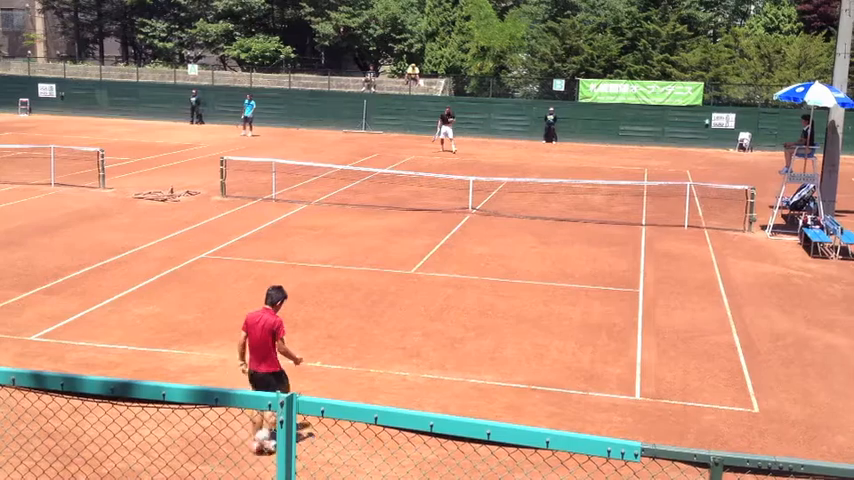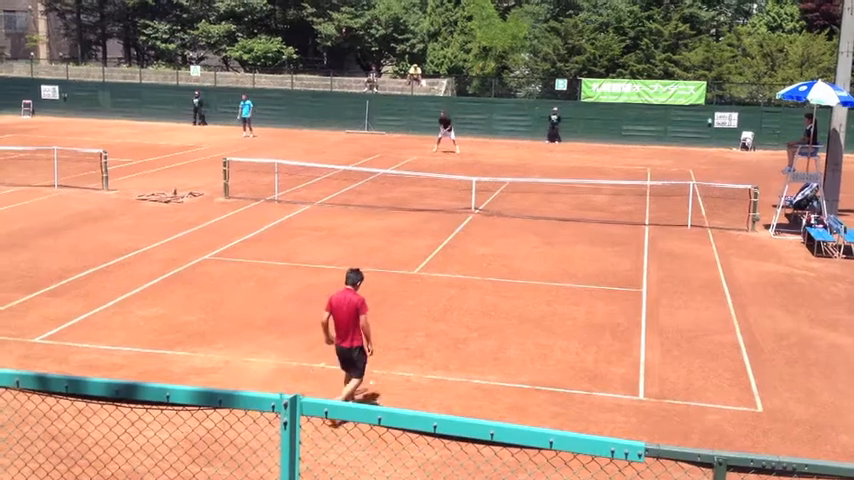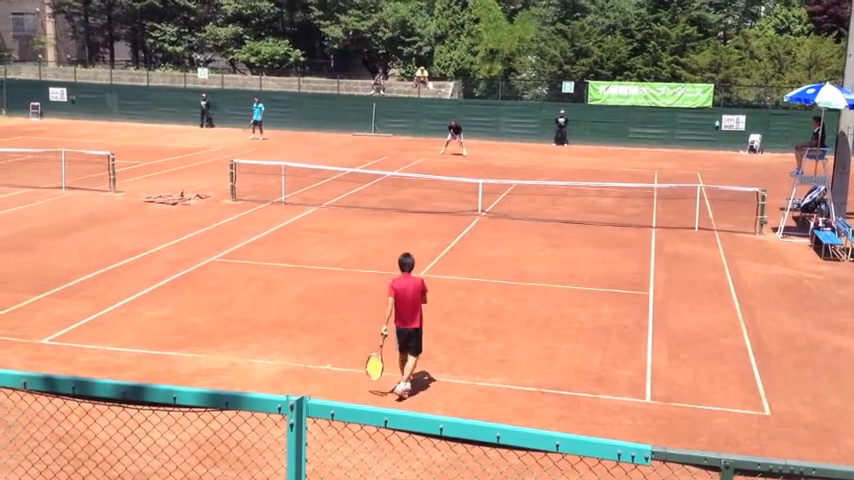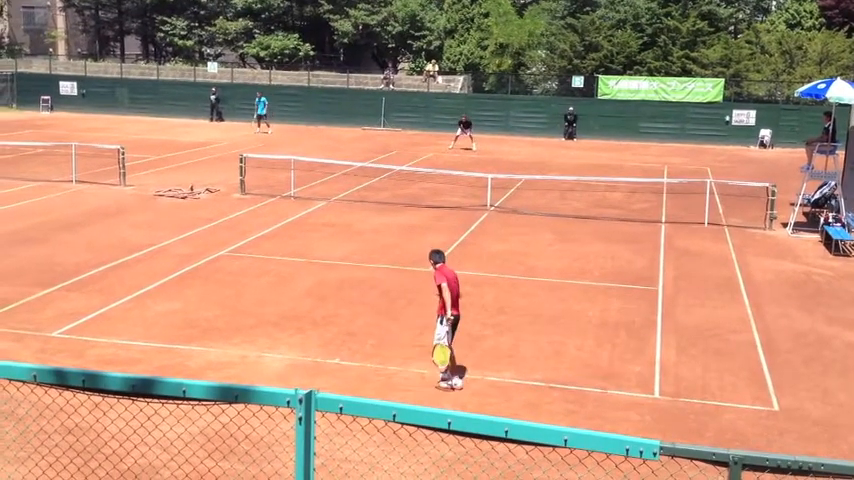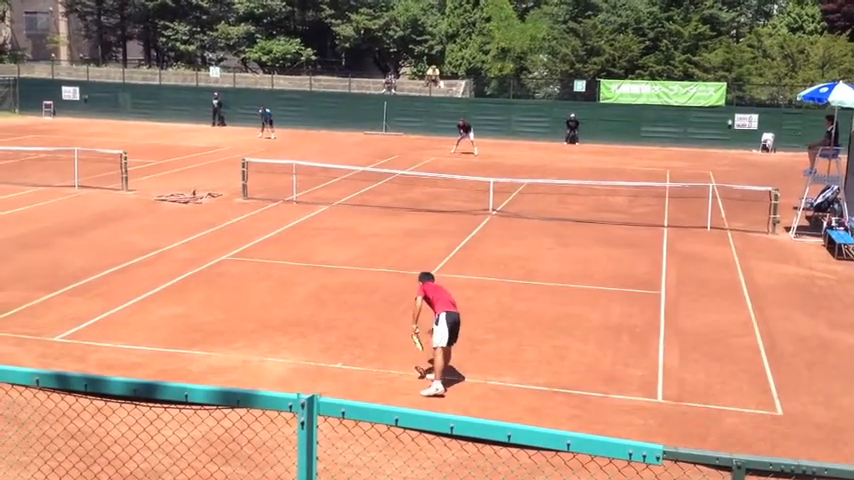
dt=1s
person 1, frame 1
left shoulder: (250, 317)
right shoulder: (276, 321)
left elbow: (241, 342)
right elbow: (281, 348)
left wrist: (242, 361)
right wrist: (295, 358)
left hip: (253, 370)
right hip: (271, 371)
left ankle: (258, 441)
right ankle: (264, 434)
person 1, frame 2
left shoulder: (334, 298)
right shoulder: (359, 300)
left elbow: (324, 321)
right elbow: (364, 325)
left wrist: (328, 336)
right wrist: (369, 343)
left hip: (340, 345)
right hip: (355, 346)
left knee: (349, 375)
right knee: (356, 379)
person 1, frame 3
left shoulder: (394, 284)
right shoulder: (419, 282)
left elbow: (390, 306)
right elbow: (424, 300)
left wrist: (385, 325)
left hip: (400, 326)
right hip: (415, 326)
left knee: (403, 355)
right knee: (413, 357)
left ankle: (405, 381)
right ankle: (402, 385)
person 1, frame 4
left shoulder: (438, 273)
right shoulder: (452, 272)
left elbow: (445, 290)
left wrist: (448, 311)
left hip: (446, 315)
right hip: (456, 314)
right knee: (447, 346)
left ankle: (454, 380)
right ankle: (449, 374)
person 1, frame 5
left shoulder: (423, 287)
right shoulder: (438, 287)
left elbow: (418, 304)
left wrist: (415, 324)
right wrist: (435, 329)
left hip: (444, 315)
right hip: (455, 315)
left knee: (438, 350)
right knee: (447, 348)
left ankle: (437, 385)
right ankle: (437, 375)
